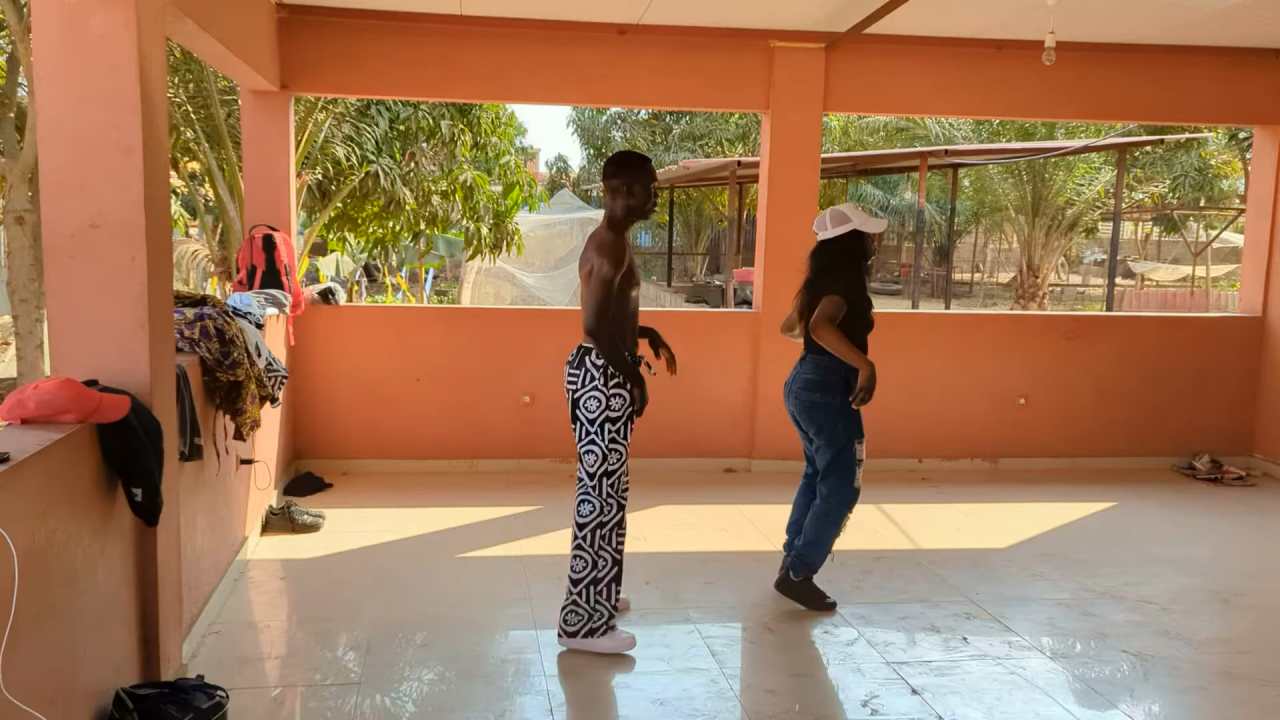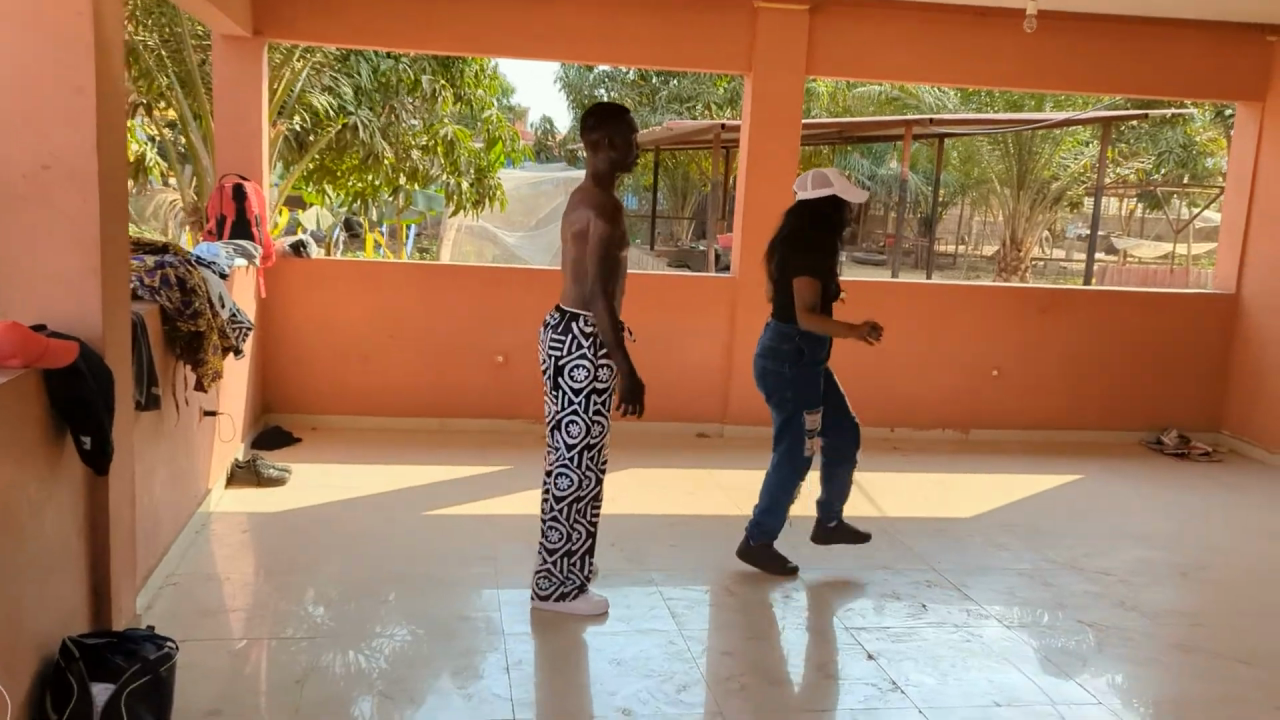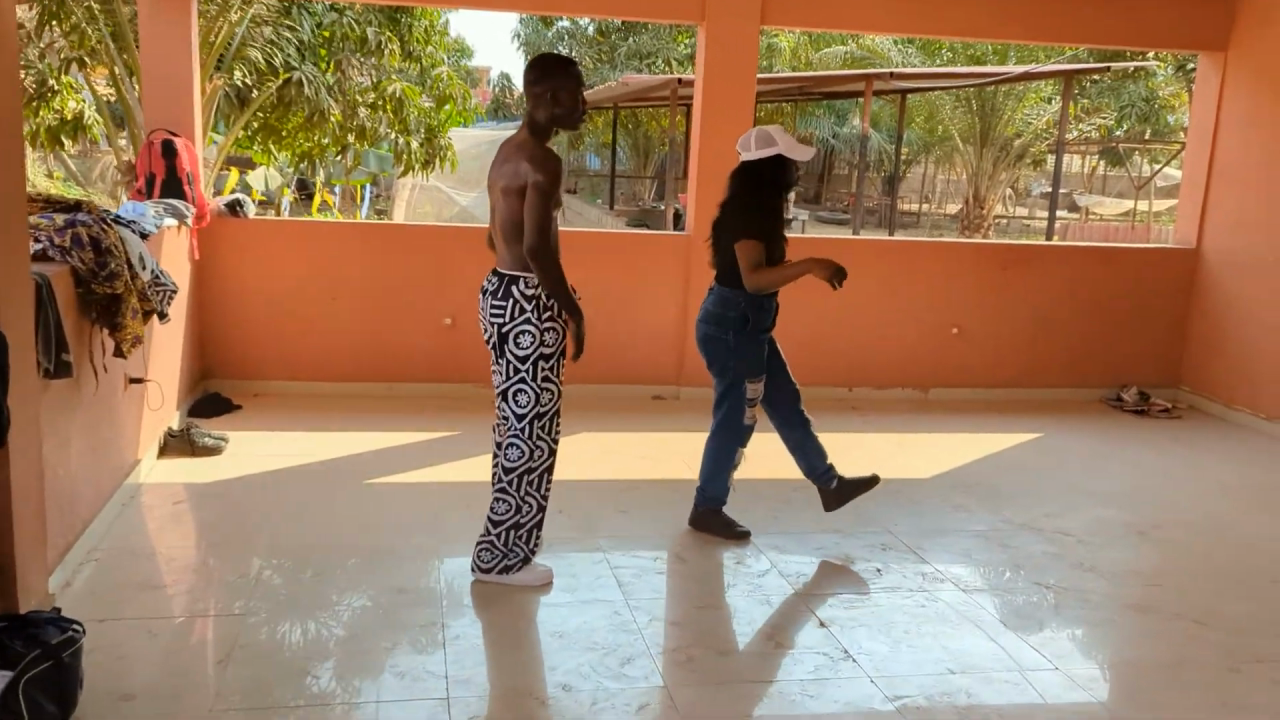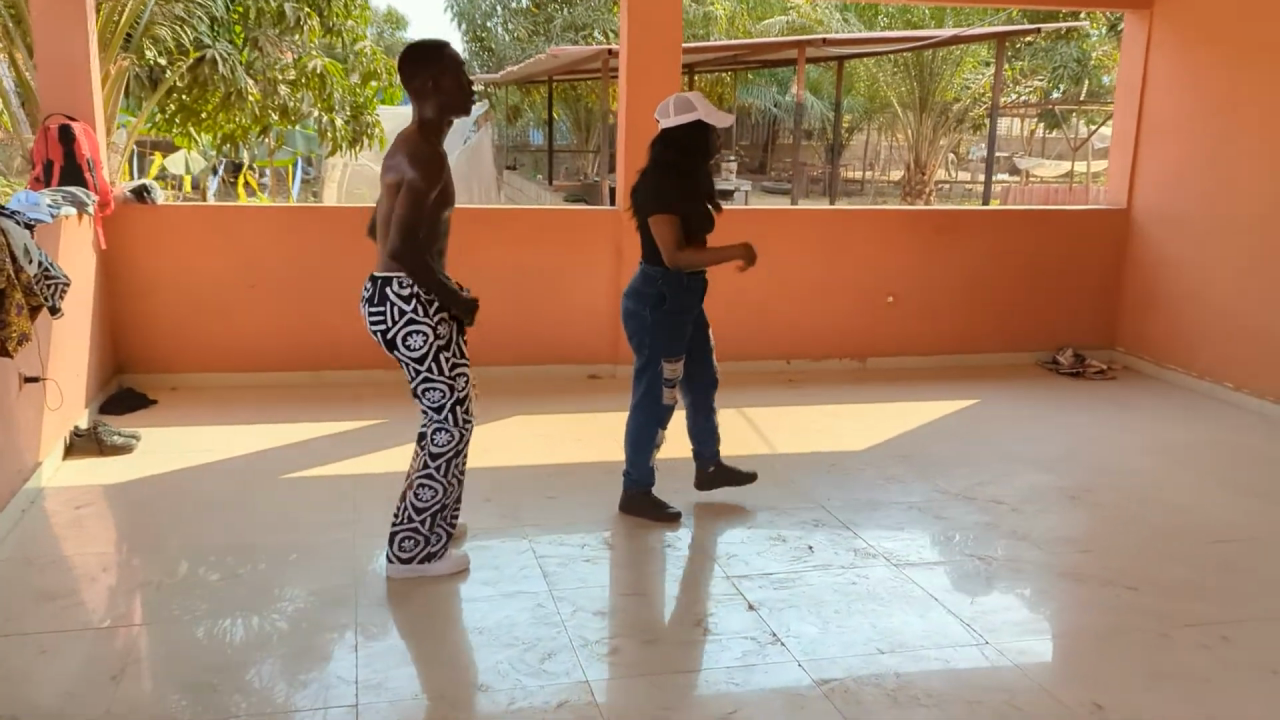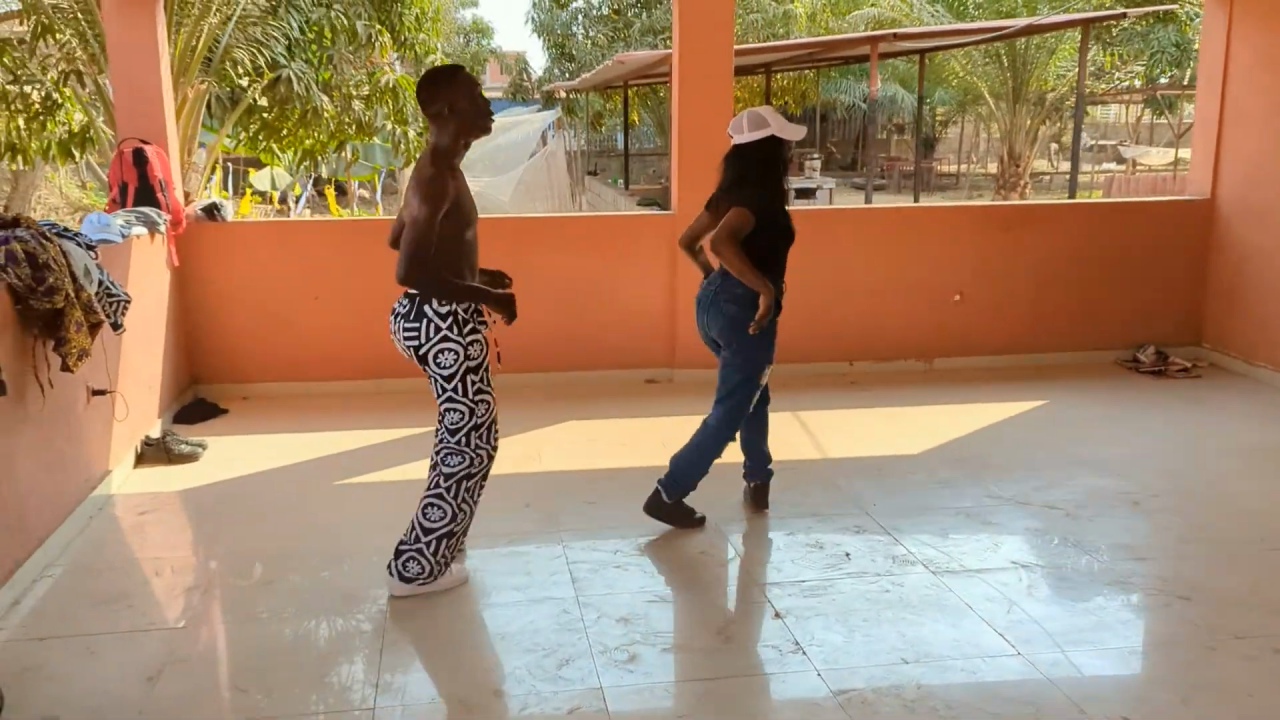
dt=0.5s
person 1, frame 1
left shoulder: (610, 242)
right shoulder: (610, 246)
right elbow: (595, 325)
left wrist: (650, 335)
right wrist: (633, 378)
left hip: (605, 373)
right hip: (601, 376)
left knee: (599, 490)
right knee: (602, 495)
left ankle: (591, 595)
right ankle: (583, 622)
person 1, frame 2
left shoulder: (585, 197)
right shoulder: (605, 206)
right elbow: (599, 293)
right wrist: (626, 369)
left hip: (568, 331)
right hip: (584, 340)
left knee: (565, 453)
right knee: (580, 463)
left ankle: (555, 558)
right ankle: (558, 585)
person 1, frame 3
left shoulder: (509, 151)
right shoulder: (542, 161)
right elbow: (535, 248)
right wrist: (572, 309)
left hip: (502, 292)
right hip: (528, 302)
left knee: (518, 425)
right knee: (531, 433)
left ankle: (509, 540)
right ankle: (501, 558)
person 1, frame 4
left shoulder: (412, 146)
right shoulder: (426, 156)
left elbow: (378, 232)
right elbow: (400, 248)
left wrist: (443, 292)
right wrist: (454, 300)
left hip: (398, 296)
right hip: (409, 302)
left knee: (447, 414)
right knee: (450, 422)
left ankle: (428, 523)
right ankle: (414, 550)
person 1, frame 5
left shoulder: (436, 172)
right shoulder: (435, 179)
left elbow: (398, 245)
right elbow: (407, 269)
left wrist: (475, 275)
right wrist: (488, 298)
left hip: (433, 319)
right hip: (443, 324)
left knee: (466, 435)
right knee: (472, 447)
left ankle: (426, 553)
right ankle: (413, 572)
person 2, frame 1
left shoulder: (822, 280)
right shoulder: (842, 282)
left elbow: (789, 326)
right elbow: (819, 327)
right wrist: (863, 362)
left hip: (805, 384)
right hip: (828, 391)
left knee: (819, 477)
right knee: (841, 488)
left ankle: (794, 558)
right ankle: (797, 575)
person 2, frame 2
left shoulder: (802, 245)
right shoulder: (807, 250)
left elbow: (781, 293)
right elbow: (807, 316)
left wrist: (828, 291)
right wrist: (851, 330)
left hip: (801, 357)
right hip: (790, 358)
left knee: (844, 435)
right knee: (795, 453)
left ankle: (829, 520)
right ankle: (757, 542)
person 2, frame 3
left shoulder: (753, 208)
right shoulder: (751, 213)
right elbow: (753, 279)
left wrist: (785, 266)
right wrist: (809, 266)
left hip: (746, 324)
right hip: (732, 326)
left knee: (786, 403)
right knee: (735, 419)
left ankle: (829, 484)
right ankle: (707, 509)
person 2, frame 4
left shoulder: (683, 181)
right shoulder: (663, 183)
right elbow: (674, 255)
right wrist: (735, 253)
left hip: (682, 301)
right hip: (659, 303)
left knee: (702, 383)
right knee: (656, 398)
left ankle: (709, 466)
right ankle: (636, 492)
person 2, frame 5
left shoulder: (734, 190)
right shoulder: (765, 190)
left elbow: (687, 239)
right elbow: (721, 243)
right wrist: (765, 291)
left hip: (715, 301)
right hip: (744, 308)
left knee: (751, 397)
right knee: (732, 410)
left ankle: (757, 483)
right ankle: (668, 495)
